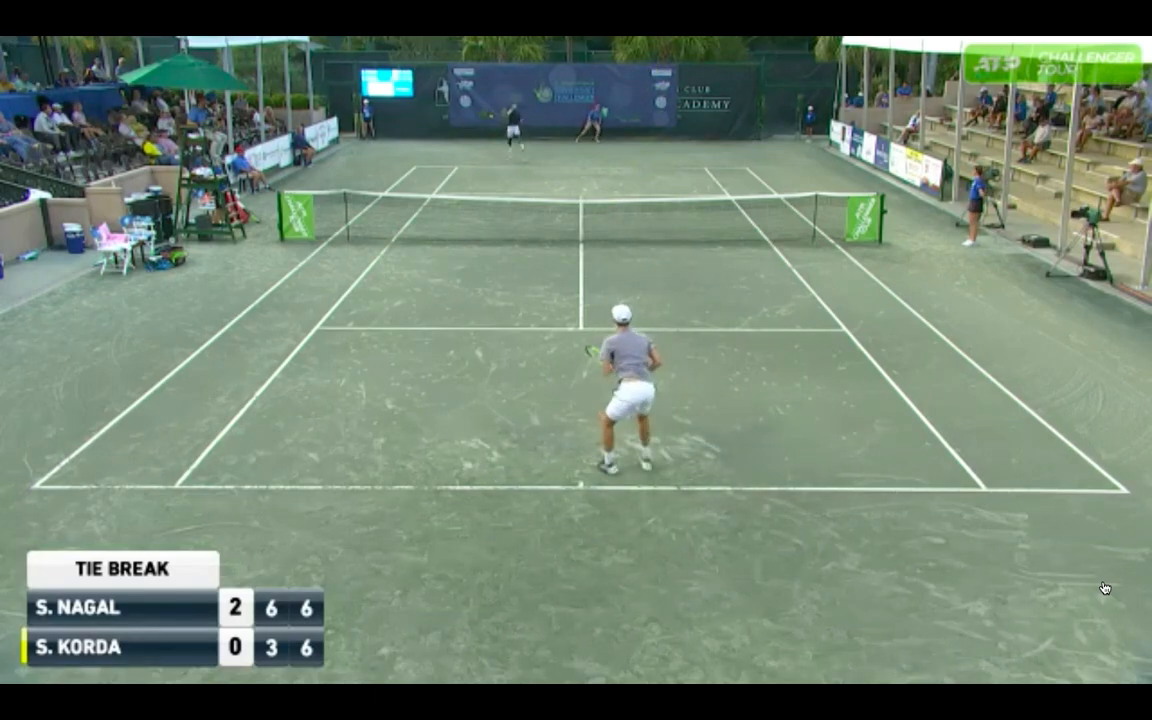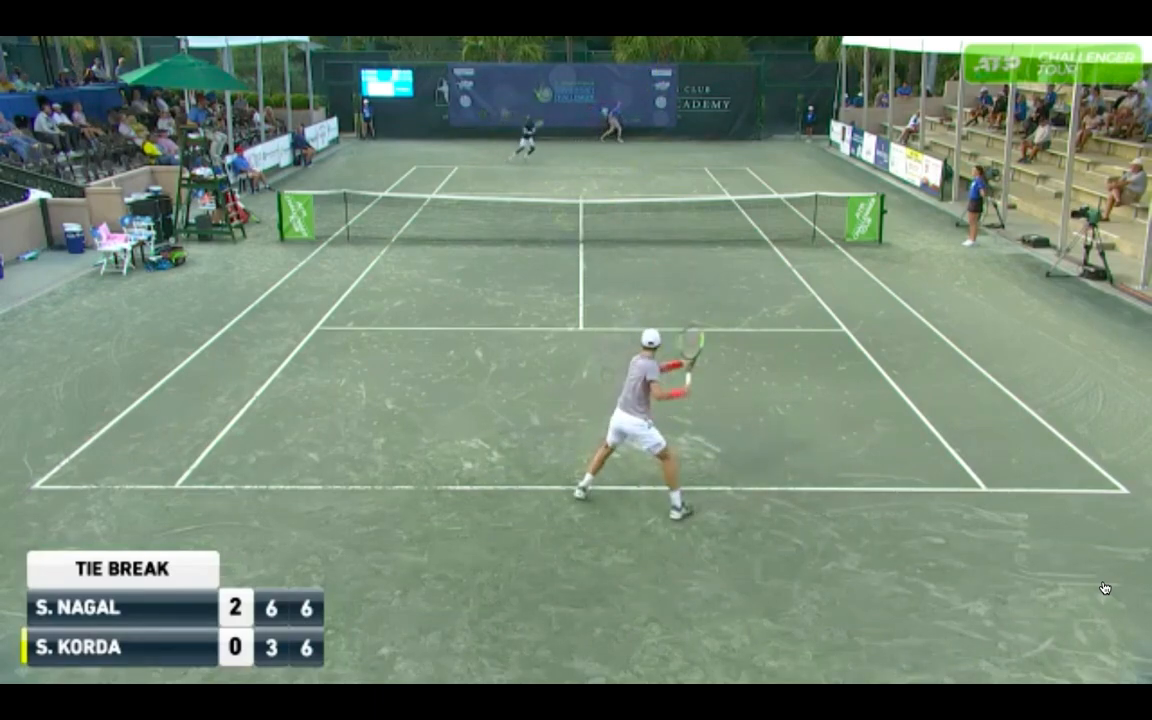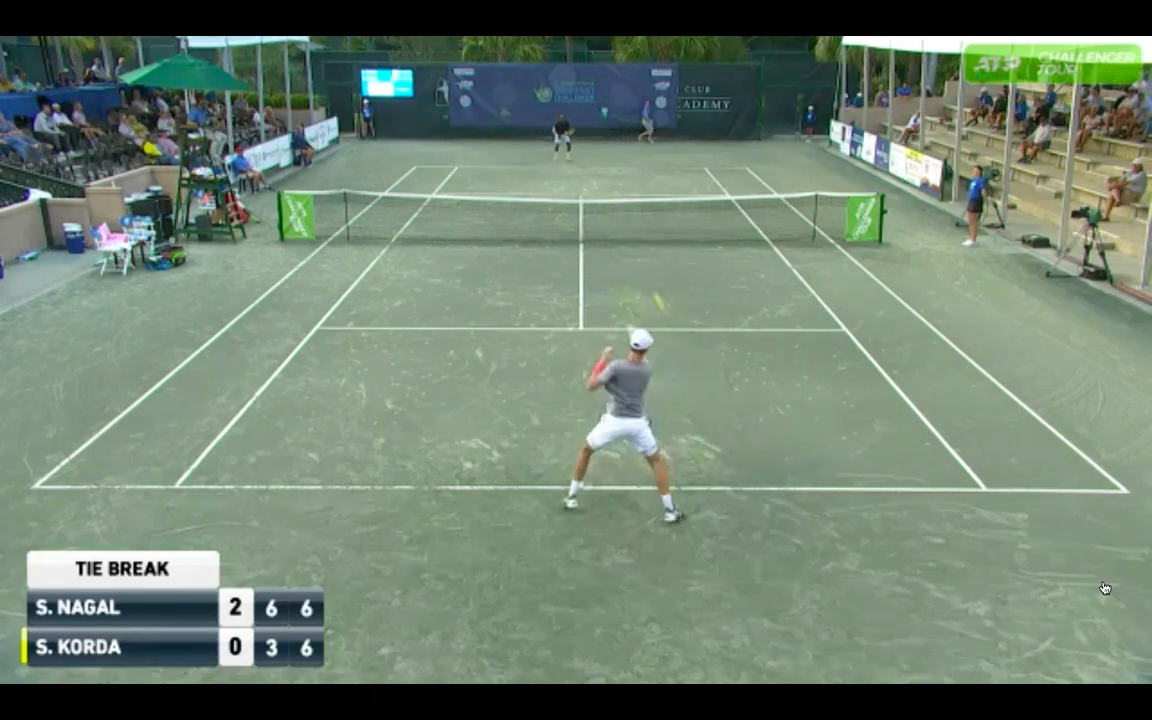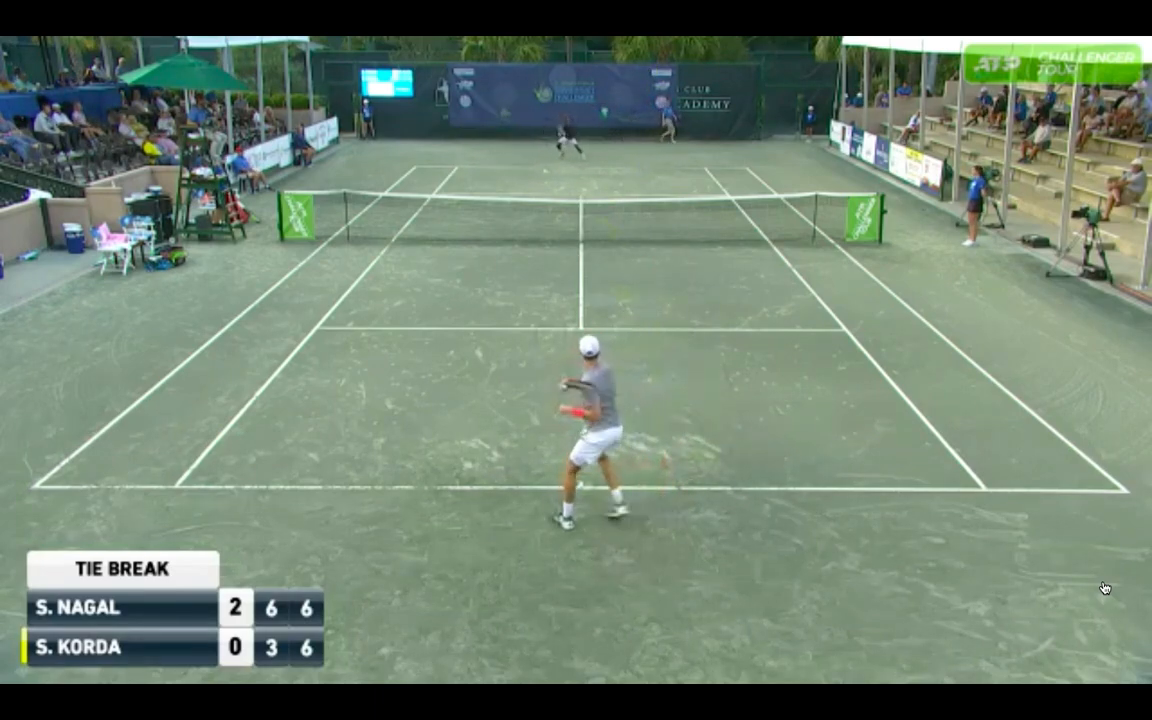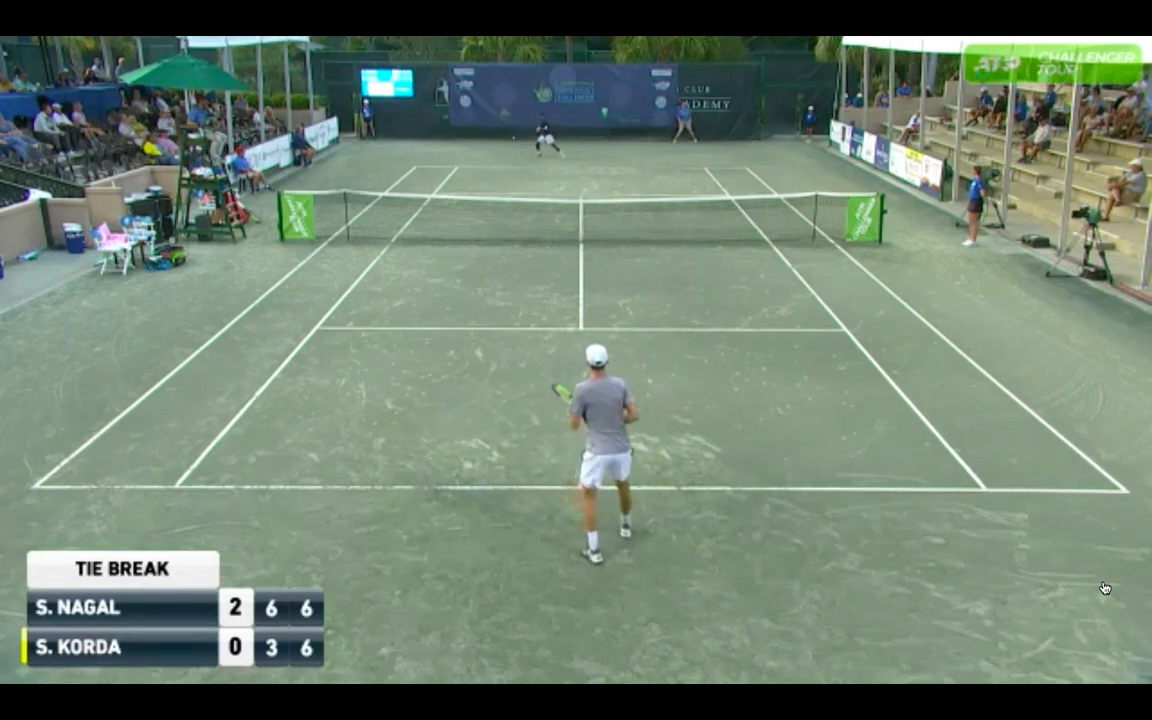
dt=0.5s
person 1, frame 1
left shoulder: (610, 341)
right shoulder: (643, 338)
left elbow: (606, 372)
right elbow: (658, 362)
left hip: (628, 390)
right hip: (647, 388)
left knee: (606, 422)
right knee: (642, 417)
left ankle: (609, 463)
right ankle: (646, 458)
person 1, frame 2
left shoulder: (636, 359)
right shoulder: (651, 365)
right elbow: (658, 394)
left wrist: (681, 363)
right wrist: (680, 392)
left hip: (619, 416)
right hip: (637, 422)
left knee: (607, 448)
right knee: (668, 458)
left ankle: (583, 487)
right ankle: (677, 506)
person 1, frame 3
left shoulder: (616, 366)
right shoulder: (647, 370)
left elbow: (590, 386)
left wrist: (602, 361)
left hip: (614, 421)
right hip: (637, 423)
left knee: (585, 451)
right knee: (657, 462)
left ankle: (572, 496)
right ankle: (669, 510)
person 1, frame 4
left shoulder: (590, 380)
right shoulder: (604, 367)
left elbow: (595, 415)
left wrist: (570, 410)
right wrist: (570, 382)
left hip: (599, 434)
right hip: (616, 429)
left knee: (570, 471)
right knee: (602, 457)
left ankle: (567, 518)
right ankle: (619, 504)
person 1, frame 5
left shoulder: (582, 389)
right shoulder: (619, 384)
left elbow: (573, 425)
right elbow: (634, 416)
left hip: (598, 453)
right hip: (622, 450)
left knee: (588, 495)
right knee: (623, 486)
left ankle: (594, 550)
right ankle: (625, 526)
